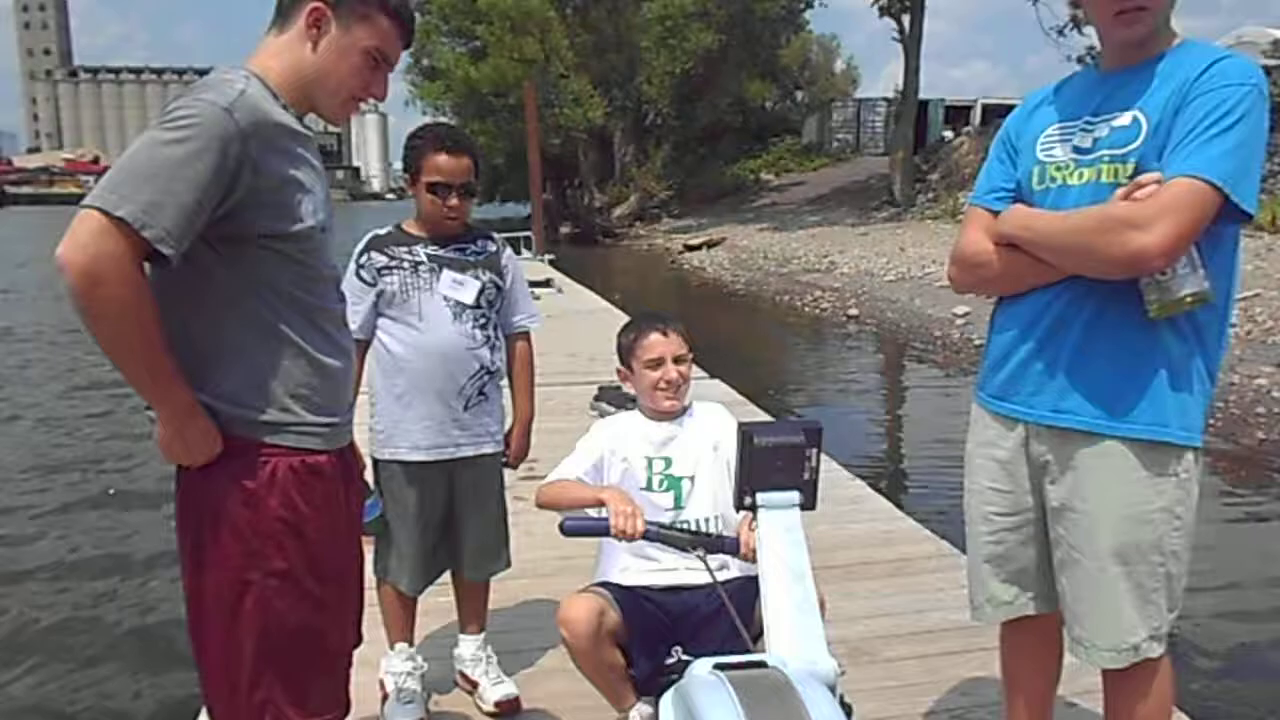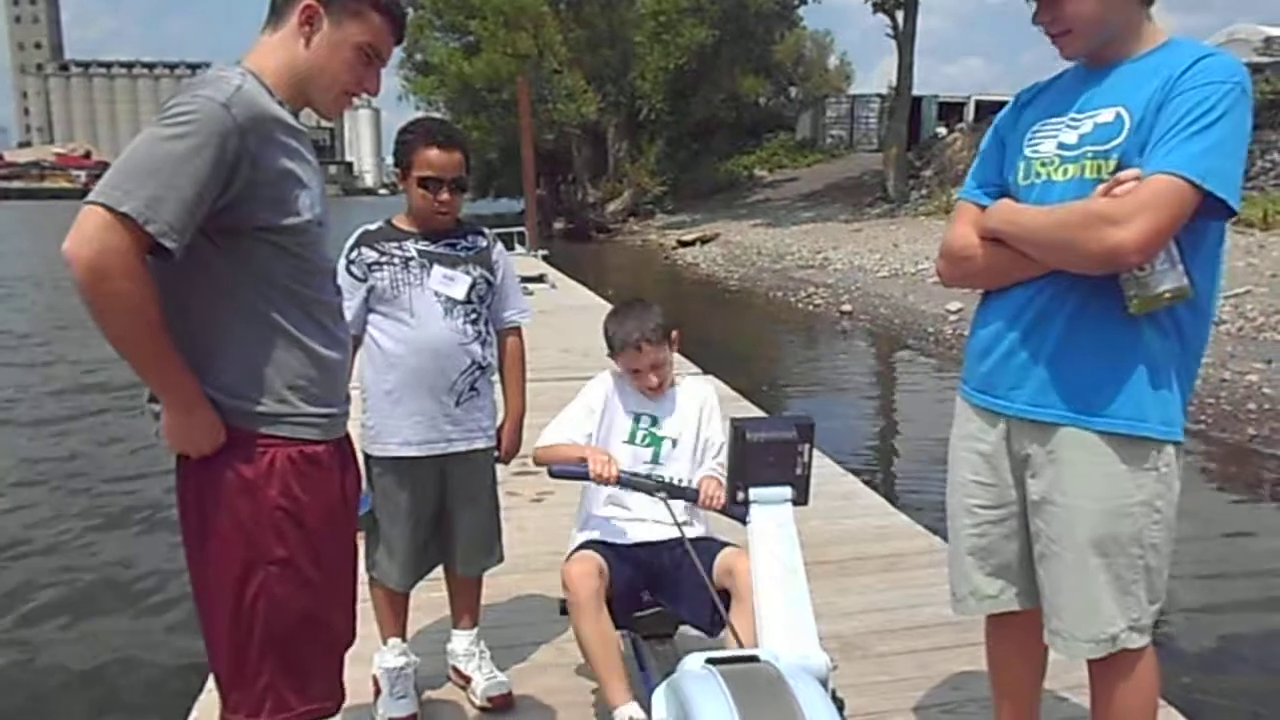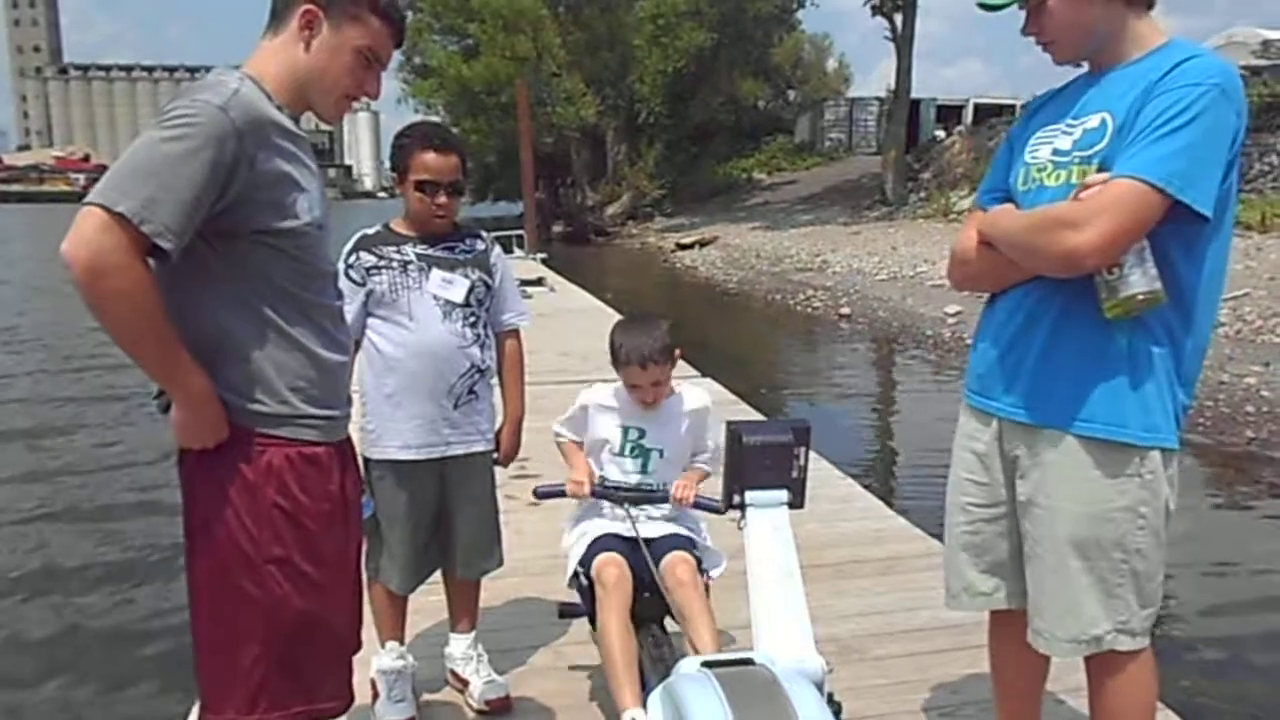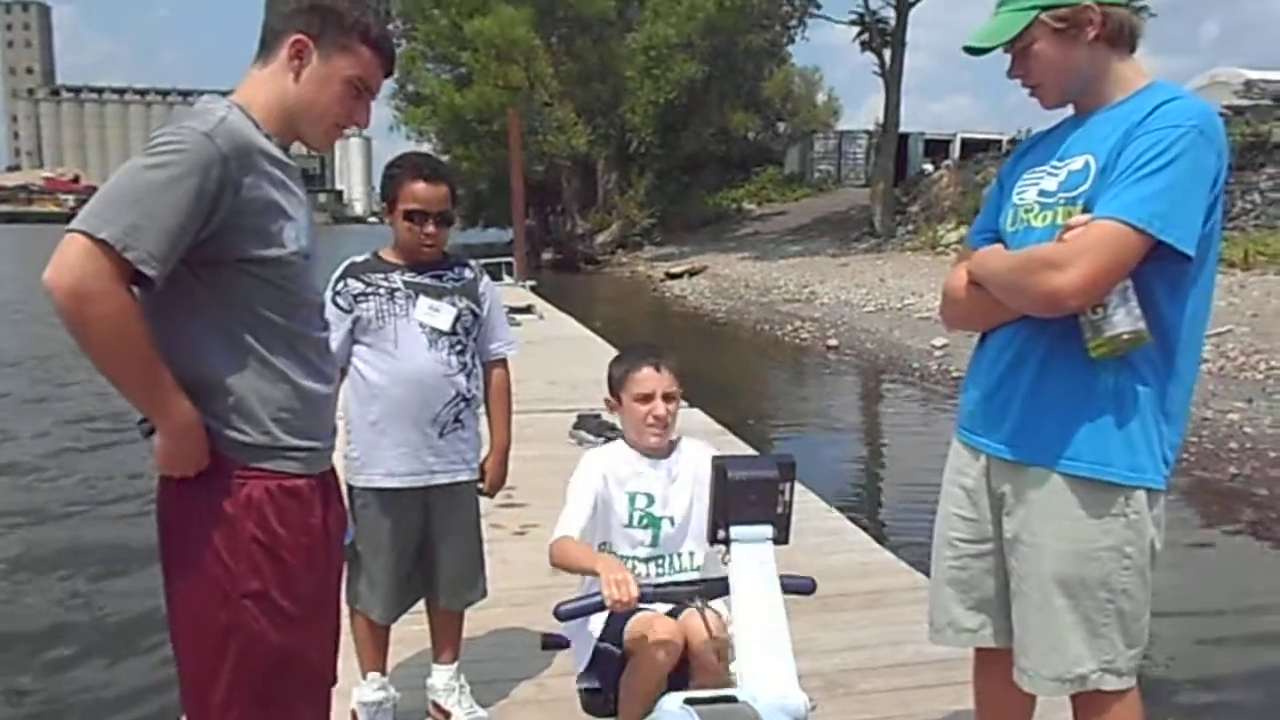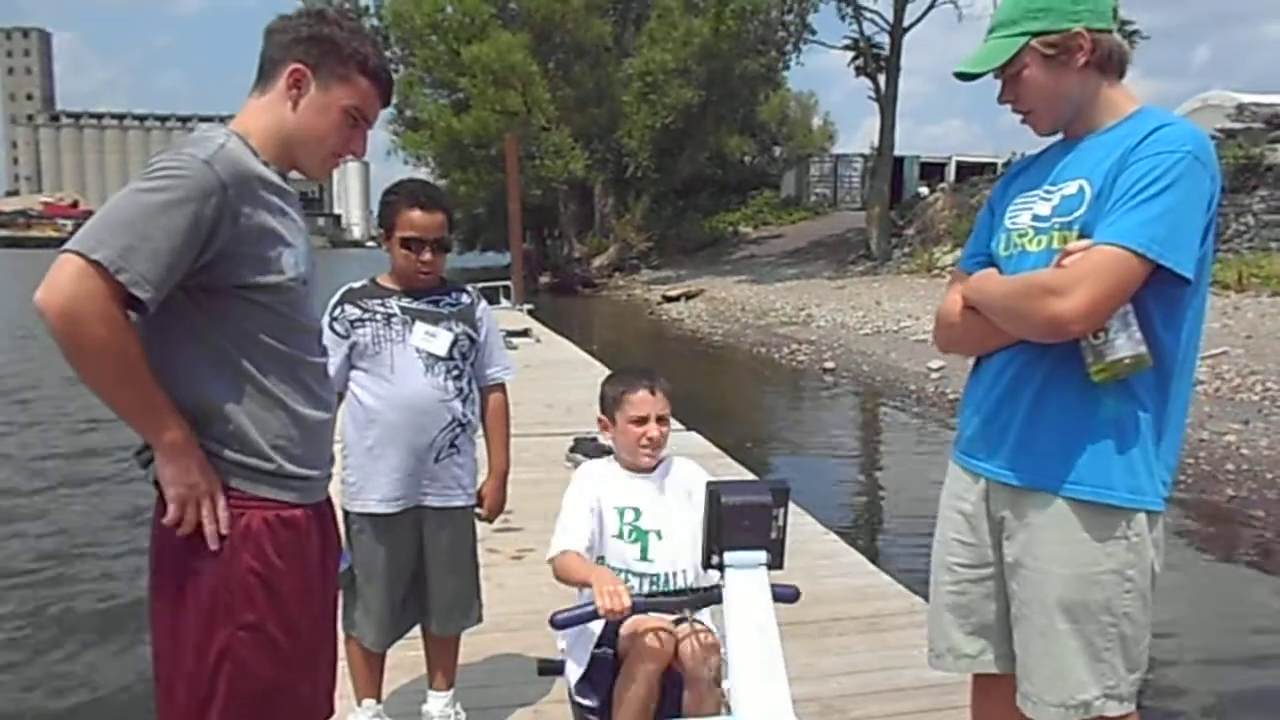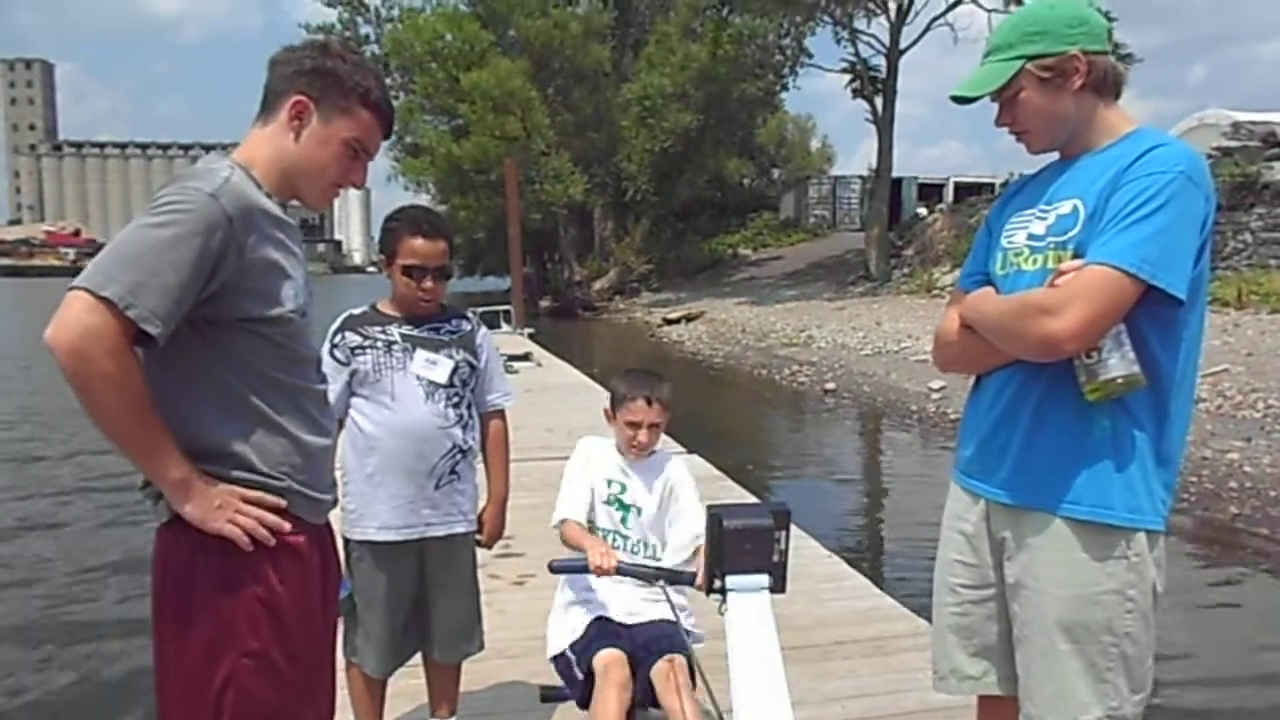
dt=0.4s
person 1, frame 1
left shoulder: (1222, 84)
right shoulder: (1038, 114)
left elbow: (1150, 238)
right elbow: (968, 265)
left wrist: (1023, 224)
right wrist: (1098, 236)
left hip: (1128, 414)
right hip: (1008, 401)
left knee: (1128, 640)
right knee: (1024, 607)
person 1, frame 2
left shoulder: (1204, 80)
right shoulder: (1030, 107)
left elbow: (1126, 235)
right elbow: (956, 258)
left wrist: (1011, 219)
right wrist: (1074, 235)
left hip: (1109, 408)
right hip: (993, 393)
left knee: (1114, 632)
right knee: (1008, 602)
person 1, frame 3
left shoulder: (1195, 85)
right shoulder: (1043, 113)
left elbow: (1085, 240)
right elbow: (965, 264)
left wrist: (1003, 224)
right wrist: (1048, 236)
left hip: (1104, 411)
right hip: (995, 397)
left knee: (1108, 635)
right knee: (1009, 605)
person 1, frame 4
left shoulder: (1176, 126)
right shoulder: (1032, 154)
left elbow: (1069, 280)
right elbow: (957, 304)
left wrist: (992, 264)
right wrist: (1037, 280)
left hip: (1090, 451)
right hip: (985, 436)
right knee: (995, 646)
person 1, frame 5
left shoulder: (1169, 151)
right shoulder: (1023, 178)
left elbow: (1071, 306)
right elbow: (951, 328)
left wrist: (987, 289)
right wrist: (1034, 302)
left hip: (1086, 479)
right hip: (982, 463)
person 1, frame 6
left shoulder: (1163, 170)
right shoulder: (1020, 198)
left elbow: (1063, 326)
right elbow: (948, 346)
left wrist: (983, 307)
right wrist: (1031, 317)
left hip: (1087, 499)
right hip: (982, 484)
person 2, frame 1
left shoulder: (286, 134)
right shoulder: (227, 114)
right elbow: (91, 255)
left wrist: (334, 441)
right wrist: (179, 415)
left hip: (313, 460)
right hip: (261, 471)
person 2, frame 2
left shoulder: (280, 130)
right shoulder: (224, 110)
right elbow: (96, 249)
left wrist: (326, 426)
right wrist: (185, 404)
left hip: (309, 450)
right hip: (259, 459)
person 2, frame 3
left shoulder: (281, 135)
right shoulder: (224, 114)
right elbow: (95, 250)
left wrist: (329, 439)
right wrist: (194, 398)
left hip: (313, 452)
right hip: (260, 462)
person 2, frame 4
left shoulder: (272, 163)
right shoulder: (213, 142)
right elbow: (77, 277)
left wrist: (314, 464)
right wrist: (178, 423)
left hip: (295, 484)
right hip: (242, 493)
person 2, frame 5
left shoulder: (268, 189)
right shoulder: (211, 170)
right elbow: (70, 297)
left wrist: (306, 500)
right wrist: (174, 446)
left hip: (293, 513)
right hip: (238, 521)
person 2, frame 6
left shoulder: (267, 219)
right shoulder: (215, 201)
right elbow: (80, 333)
left wrist: (306, 533)
right wrist: (182, 486)
left hip: (292, 537)
right hip: (241, 549)
person 3, frame 1
left shoulder: (494, 255)
right shoulder: (378, 254)
left elbow: (518, 339)
right elbow: (350, 344)
left wrist: (523, 420)
left hip: (478, 437)
right hip: (404, 440)
left knee: (476, 552)
right knee: (400, 557)
left ankle: (473, 653)
right ankle: (402, 666)
person 3, frame 2
left shoulder: (484, 249)
right shoulder: (368, 249)
left elbow: (508, 334)
right elbow: (341, 339)
left wrist: (514, 415)
left hip: (469, 431)
right hip: (395, 435)
left knee: (467, 547)
right knee: (391, 551)
left ankle: (465, 647)
right ankle: (393, 659)
person 3, frame 3
left shoulder: (482, 252)
right shoulder: (366, 254)
left elbow: (507, 336)
left wrist: (513, 417)
left hip: (468, 434)
right hip: (394, 438)
left knee: (467, 550)
right knee: (391, 555)
left ankle: (464, 651)
right ankle: (391, 665)
person 3, frame 4
left shoulder: (471, 282)
right shoulder: (355, 281)
left elbow: (495, 367)
left wrist: (500, 448)
left hip: (453, 462)
right hip: (379, 466)
left knee: (450, 580)
right knee: (374, 585)
person 3, frame 5
left shoulder: (469, 307)
right shoulder: (351, 306)
left elbow: (493, 391)
left wrist: (498, 473)
left hip: (449, 487)
right hip: (375, 491)
left knee: (446, 607)
right knee: (369, 612)
person 3, frame 6
left shoulder: (469, 335)
right shoulder: (352, 333)
left elbow: (492, 418)
left wrist: (498, 499)
left hip: (450, 515)
right hip: (375, 518)
left knee: (447, 634)
right knee: (369, 639)
person 4, frame 1
left shoulder: (717, 422)
right shoulder: (613, 433)
right elbow: (546, 494)
left wrist: (752, 520)
right wrist: (608, 494)
left hip: (716, 586)
right hip: (637, 589)
right knee: (576, 617)
person 4, frame 2
left shoulder: (699, 396)
right shoulder: (604, 390)
left elbow: (715, 465)
right elbow: (543, 451)
left wrist: (715, 482)
right wrist: (588, 452)
left hip: (681, 537)
right hip: (610, 535)
left knee: (744, 569)
right knee: (579, 575)
person 4, frame 3
left shoulder: (695, 405)
right shoulder: (598, 401)
left elbow: (709, 458)
right elbow: (564, 434)
left wrist: (693, 476)
right wrist: (578, 461)
left hip: (672, 527)
right hip: (607, 528)
left knee: (682, 571)
right knee: (613, 576)
person 4, frame 4
left shoulder: (701, 460)
right shoulder: (600, 465)
right elbow: (560, 549)
right wrist: (604, 563)
left hip: (690, 601)
right hip: (616, 616)
left knee: (705, 634)
right knee: (661, 637)
person 4, frame 5
left shoulder: (689, 477)
right shoulder: (592, 479)
right elbow: (562, 560)
right wrist: (601, 578)
left hip: (680, 618)
right hip: (609, 626)
left knee: (702, 647)
right knee: (651, 640)
person 4, frame 6
left shoulder: (673, 470)
right shoulder: (591, 453)
left elbow: (699, 543)
right elbow: (567, 526)
left wrist: (708, 563)
right wrist: (592, 545)
left hip: (657, 607)
right hip: (594, 604)
left knee: (675, 679)
right knee: (613, 671)
